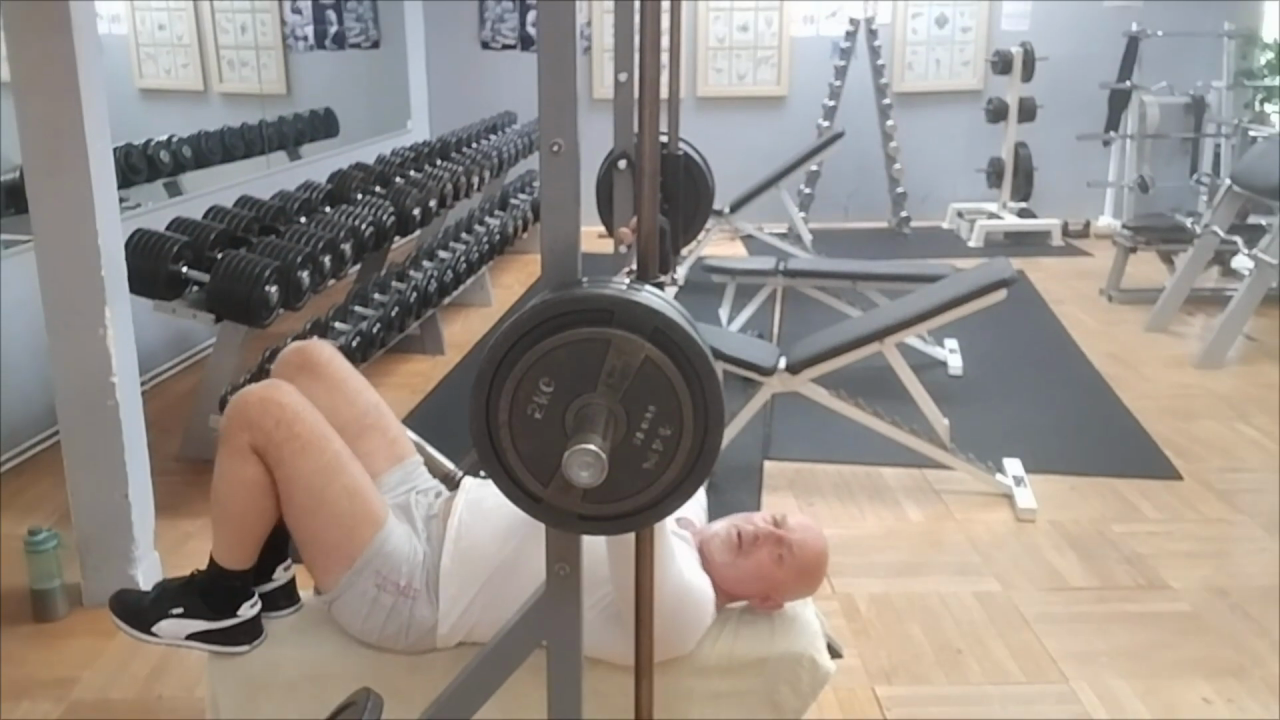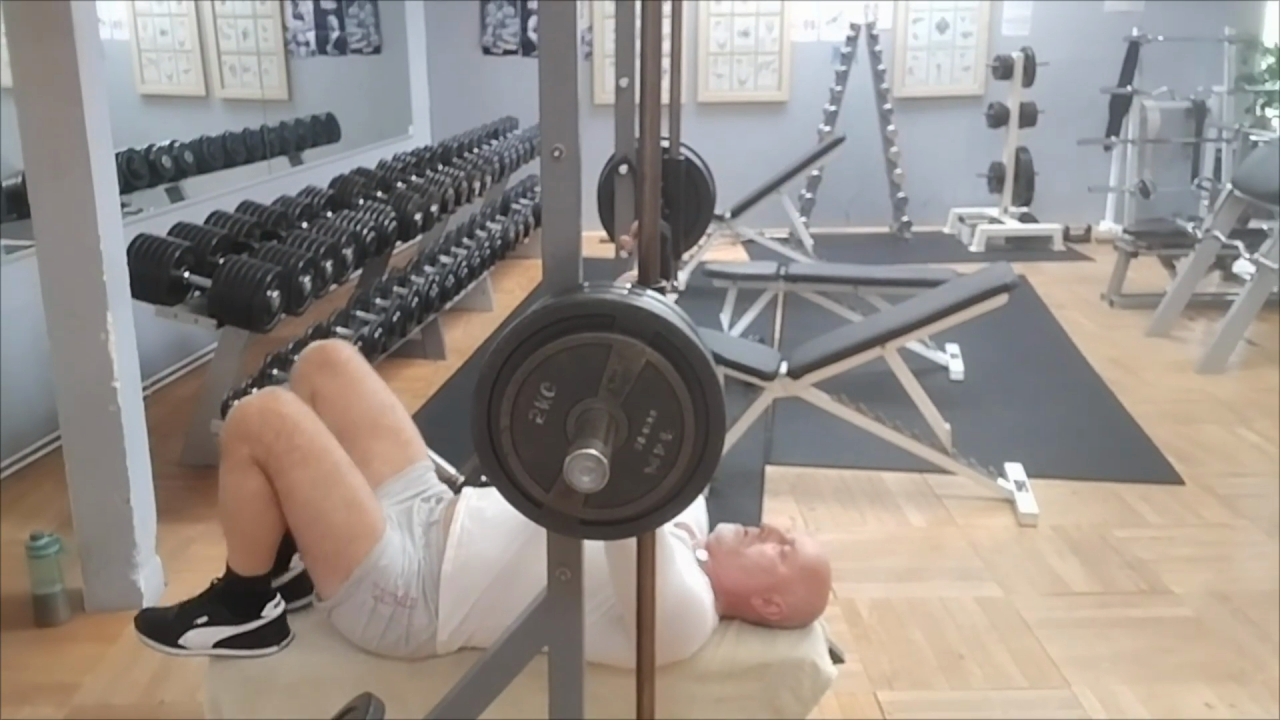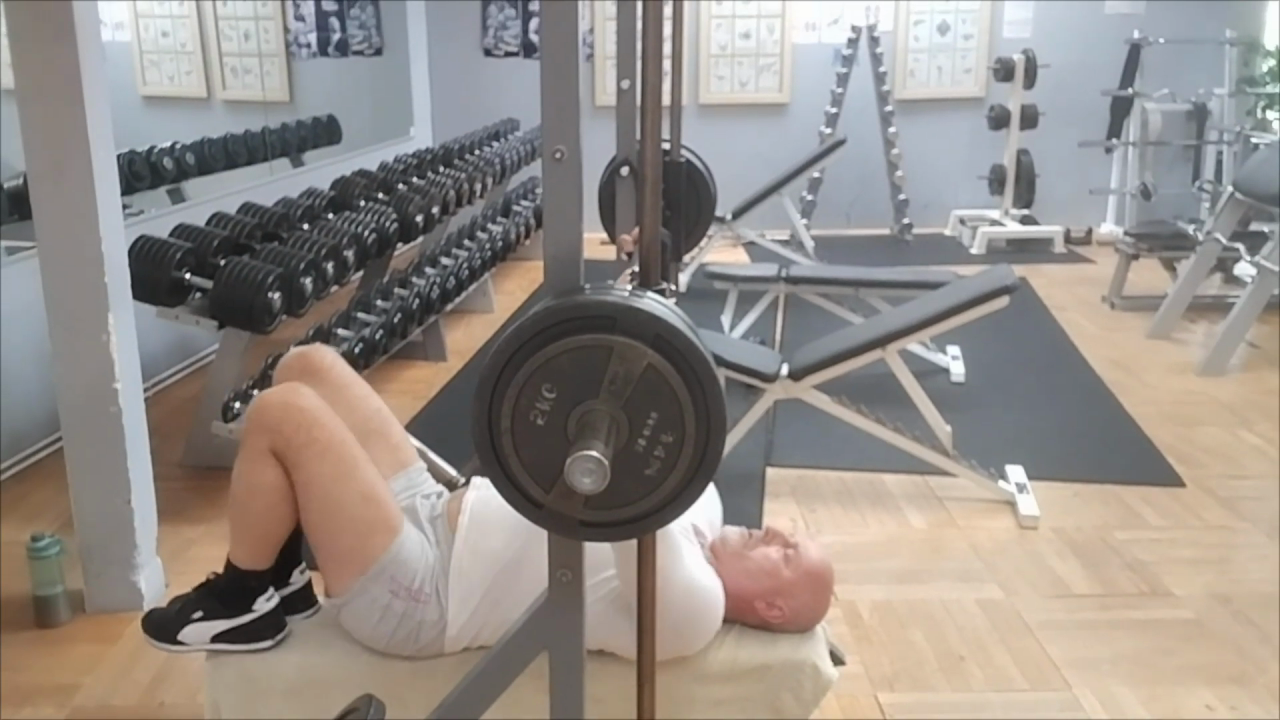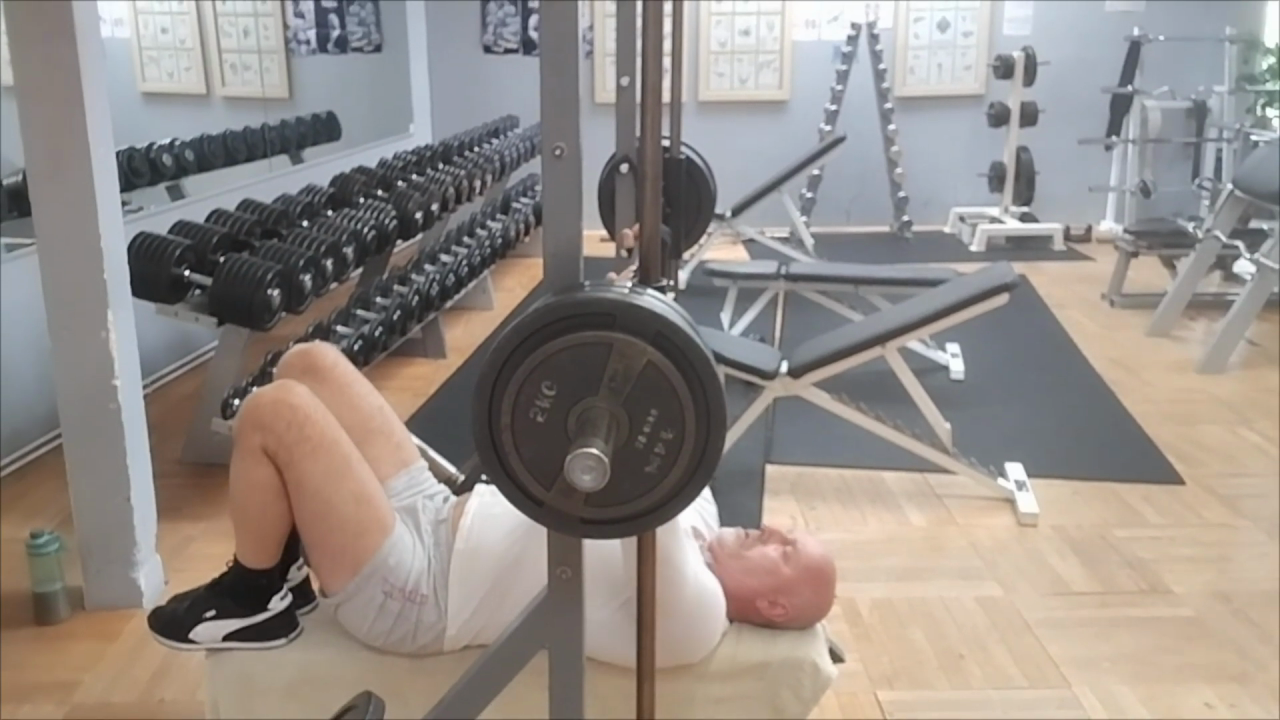
dt=1s
person 1, frame 1
left shoulder: (681, 606)
right shoulder: (688, 510)
left hip: (401, 588)
right hip: (427, 513)
left knee: (258, 410)
right knee: (305, 360)
left ankle: (221, 604)
right ankle: (264, 572)
person 1, frame 2
left shoulder: (680, 612)
right shoulder: (689, 518)
left hip: (400, 597)
right hip: (432, 520)
left knee: (258, 419)
right knee: (325, 360)
left ankle: (244, 609)
right ankle: (281, 564)
person 1, frame 3
left shoulder: (691, 607)
right shoulder: (702, 514)
left hip: (410, 596)
right hip: (435, 518)
left knee: (280, 411)
right knee: (306, 366)
left ankle: (239, 603)
right ankle: (280, 573)
person 1, frame 4
left shoulder: (695, 612)
right shoulder: (699, 518)
left hip: (411, 597)
right hip: (437, 528)
left knee: (270, 412)
right knee: (308, 361)
left ankle: (254, 598)
right ankle: (283, 559)
